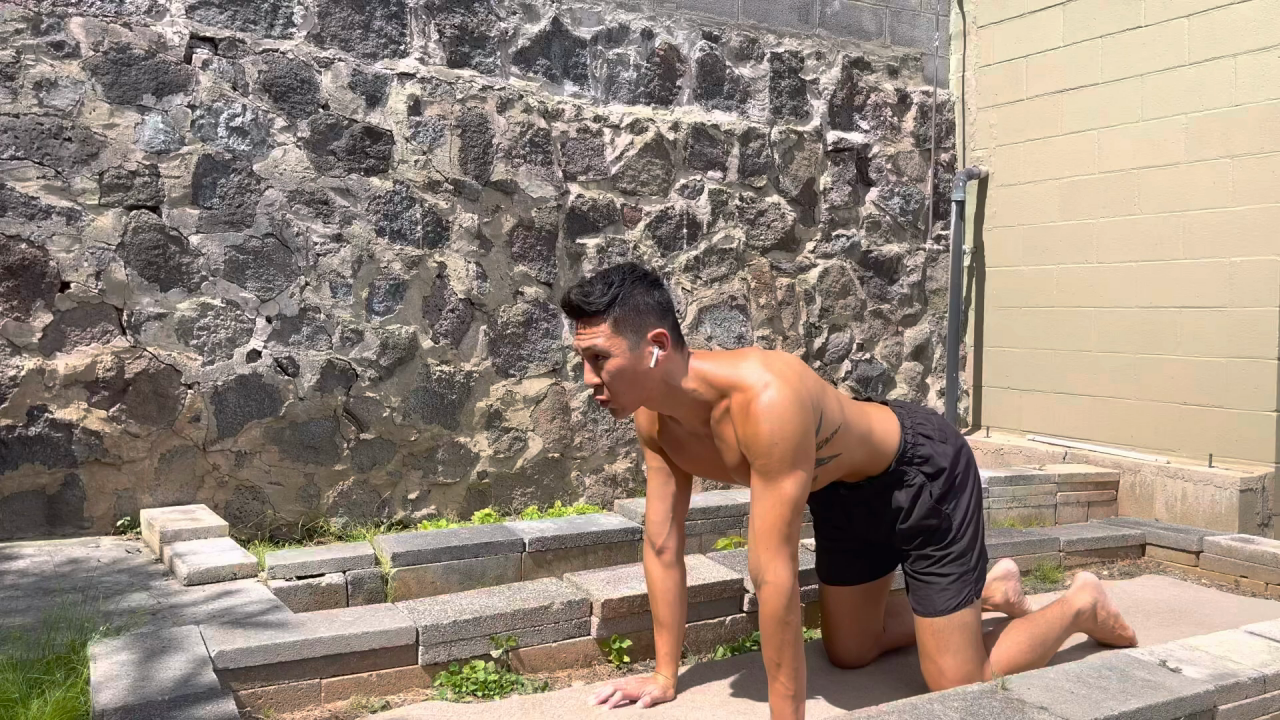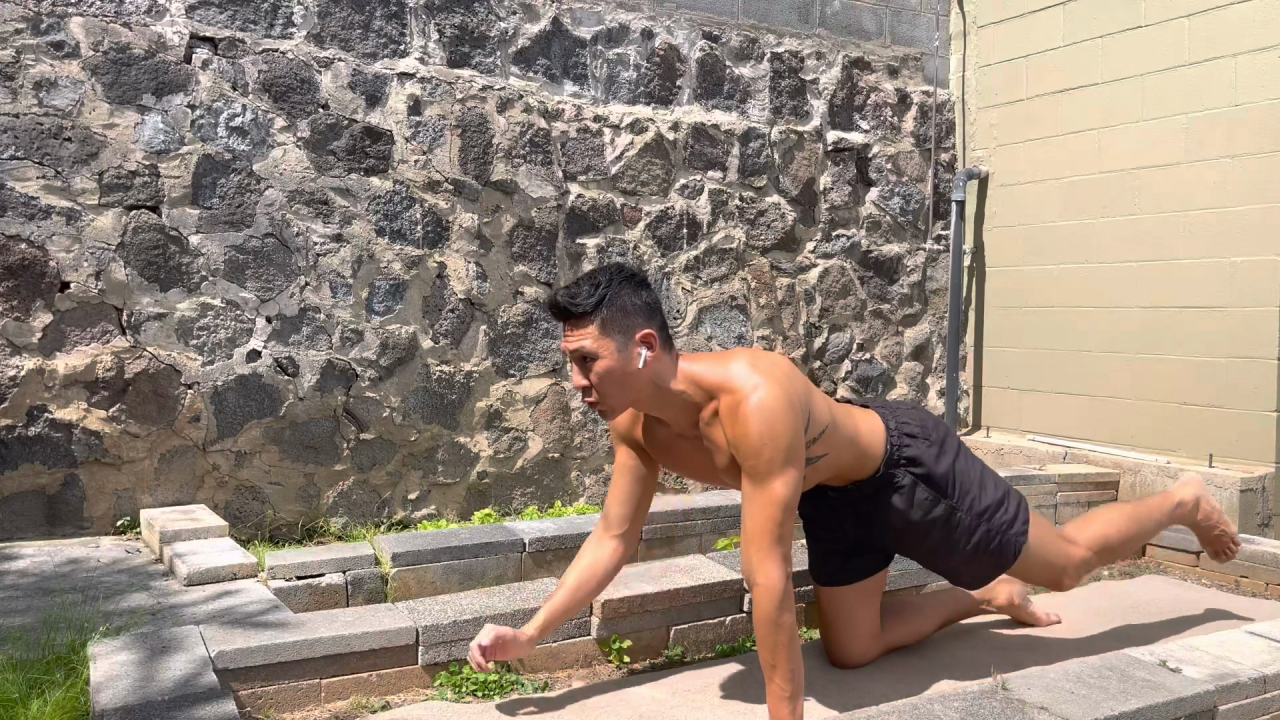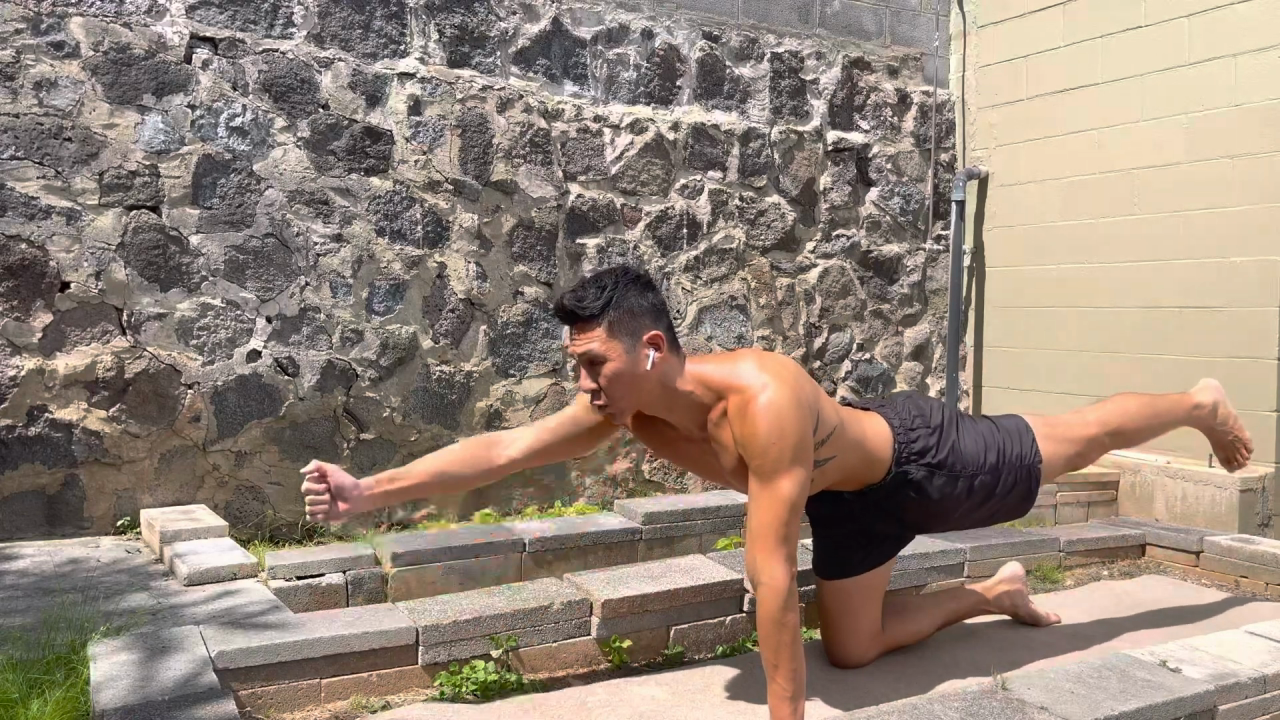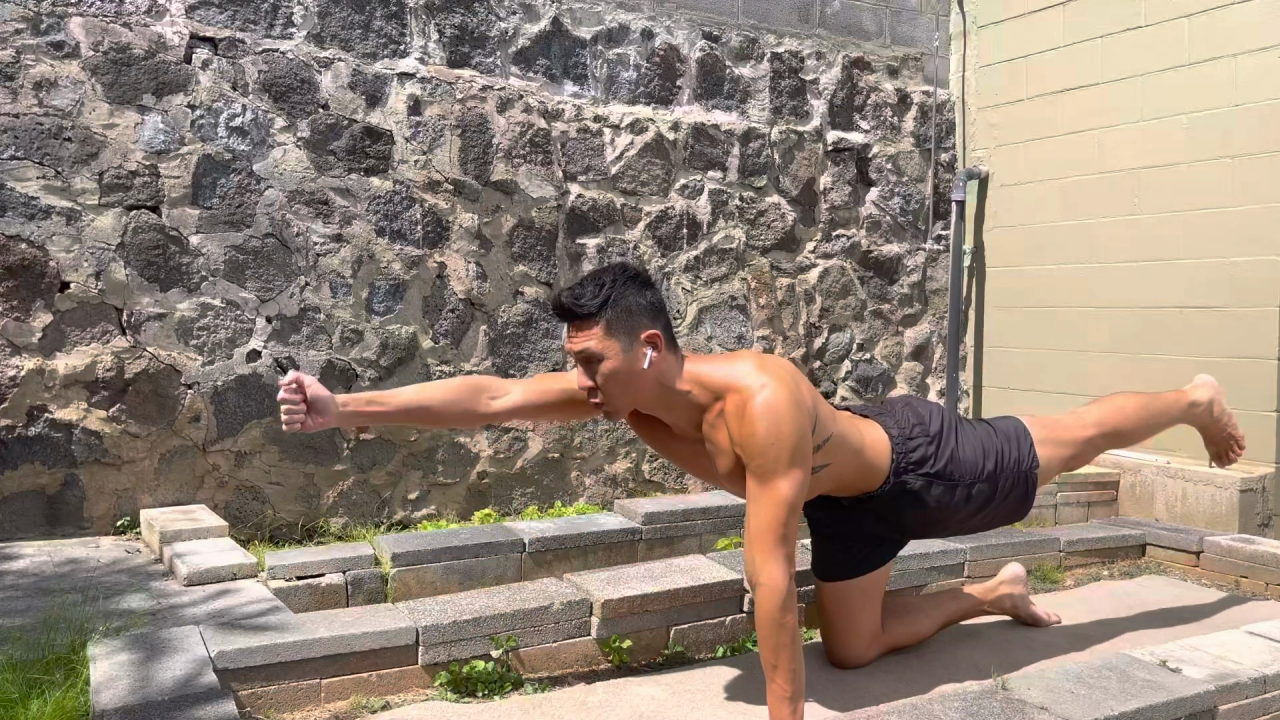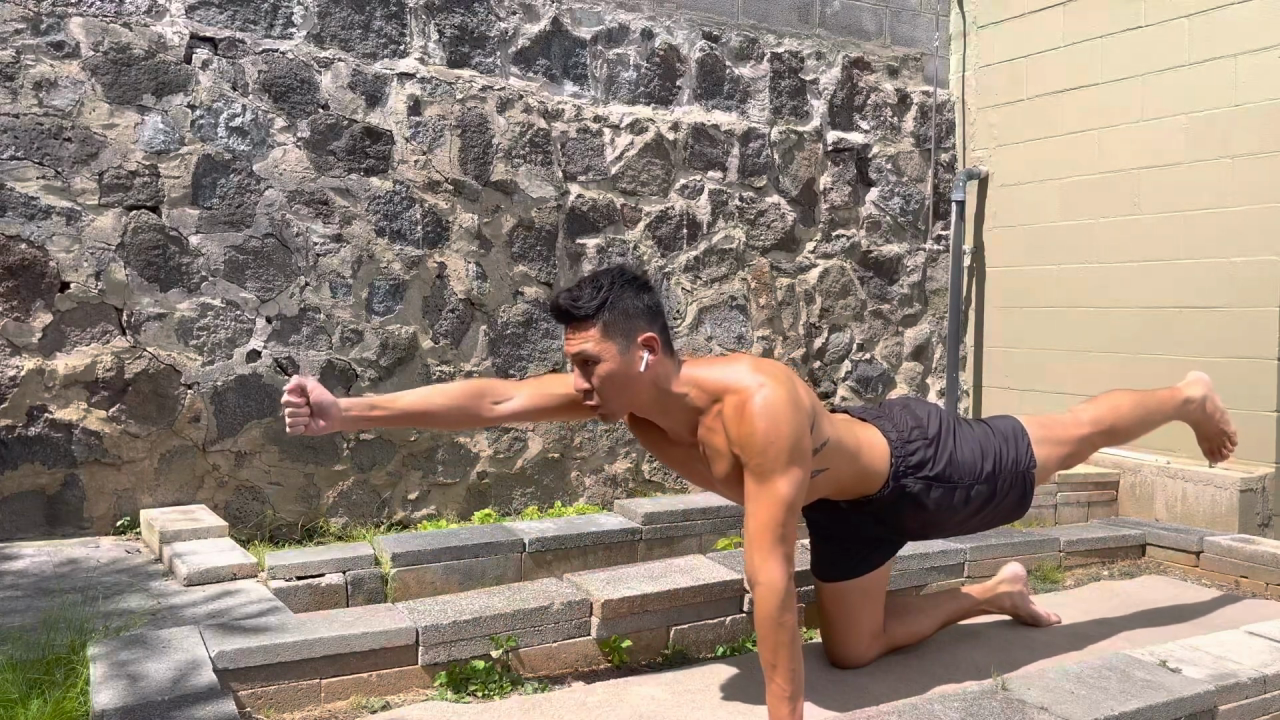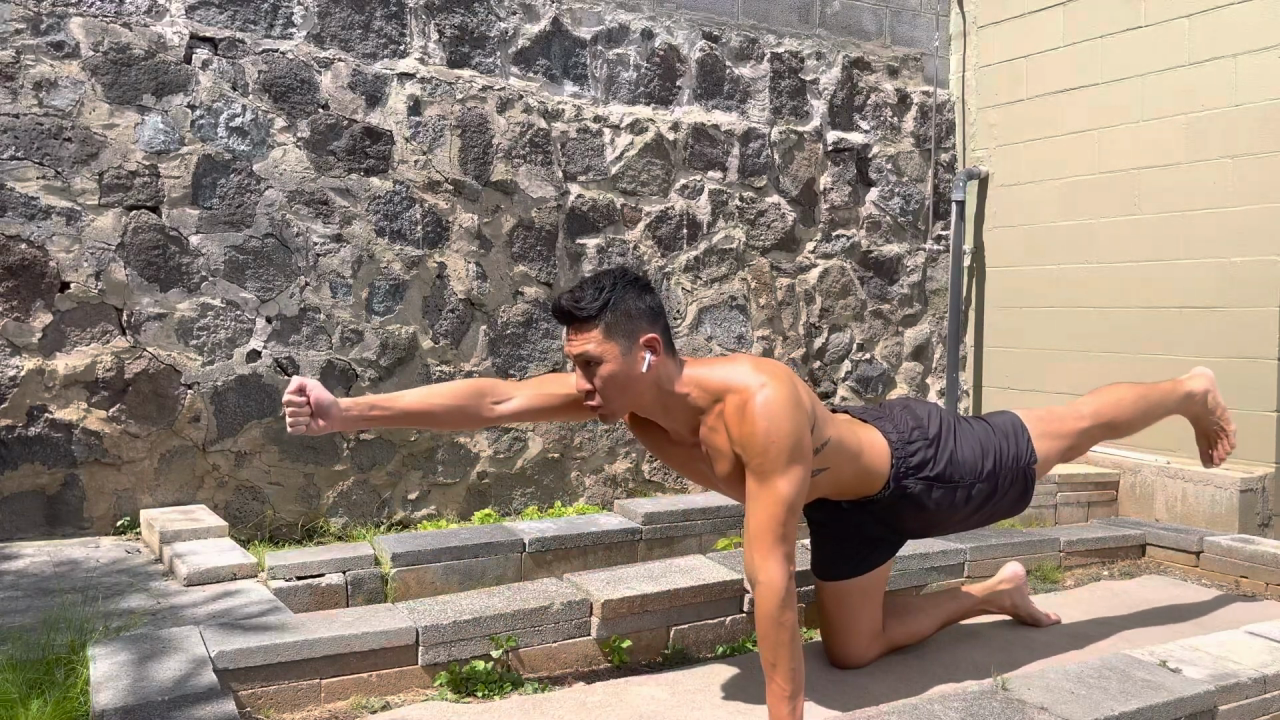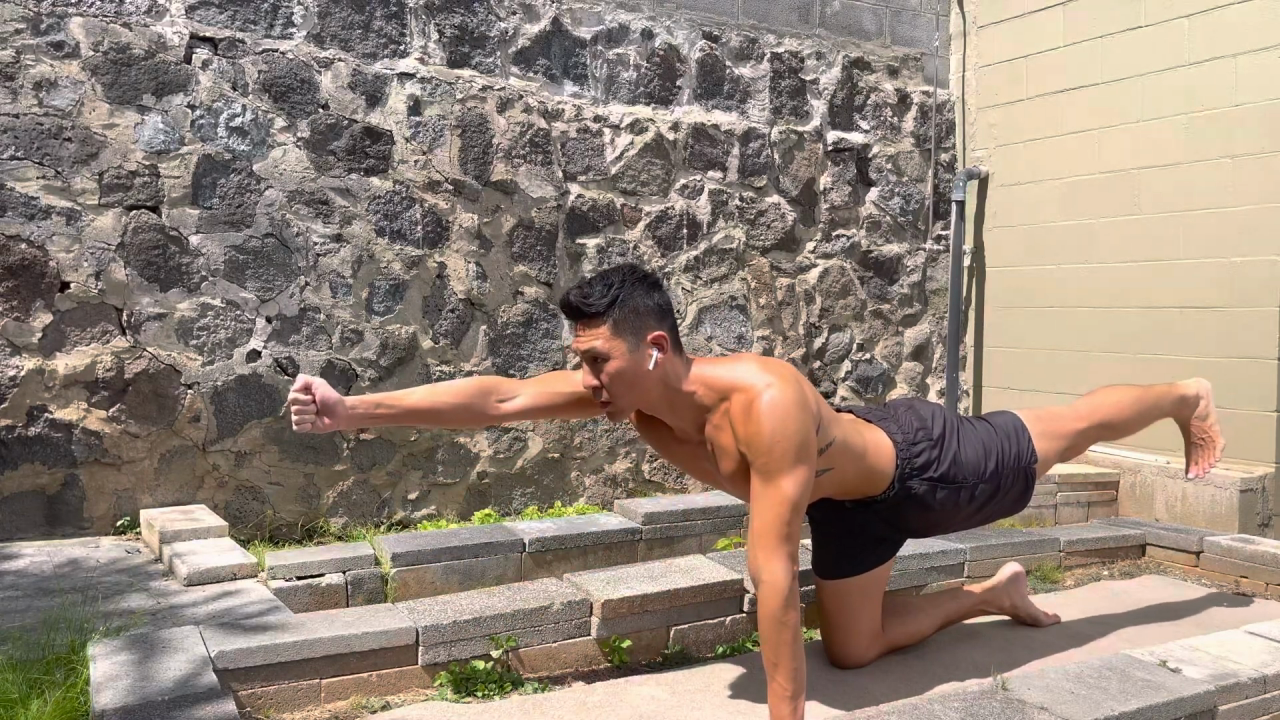
dt=0.7s
person 1, frame 1
left shoulder: (766, 399)
right shoulder: (653, 418)
left elbow: (773, 573)
right elbow: (662, 545)
left hip: (922, 468)
right hip: (846, 487)
right knee: (849, 654)
left ankle: (1079, 605)
right ankle: (992, 589)
person 1, frame 2
left shoulder: (755, 399)
right shoulder: (635, 421)
left elbow: (769, 579)
right elbow: (612, 537)
right wrist: (531, 633)
left hip: (909, 463)
right hip: (835, 490)
left knee: (1065, 561)
right knee: (853, 649)
left ankle: (1181, 501)
right ankle: (990, 593)
person 1, frame 3
left shoulder: (762, 399)
right shoulder: (624, 403)
left elbow: (772, 573)
right elbow: (505, 448)
right wrist: (369, 490)
left hip: (920, 459)
right hip: (849, 489)
left knee: (1071, 441)
left ankle: (1197, 405)
right ankle: (994, 593)
person 1, frame 4
left shoulder: (759, 399)
right shoulder: (620, 390)
left elbow: (769, 572)
right elbow: (488, 396)
right wrist: (343, 407)
left hip: (914, 464)
right hip: (846, 491)
left knee: (1065, 444)
left ankle: (1193, 400)
right ankle: (994, 595)
person 1, frame 5
left shoulder: (757, 403)
right shoulder: (619, 393)
left elbow: (769, 572)
right elbow: (493, 398)
right wrist: (347, 411)
left hip: (912, 465)
right hip: (846, 491)
left knee: (1063, 440)
left ankle: (1186, 397)
right ankle: (997, 592)
person 1, frame 6
left shoulder: (759, 402)
right shoulder: (619, 392)
left elbow: (769, 572)
right elbow: (491, 399)
right wrist: (346, 410)
left hip: (913, 464)
right hip: (847, 491)
left knee: (1064, 434)
left ankle: (1187, 391)
right ankle: (995, 592)
person 1, frame 7
left shoulder: (764, 402)
right shoulder: (625, 390)
left elbow: (772, 574)
right elbow: (499, 396)
right wrist: (352, 409)
left hip: (914, 464)
right hip: (849, 490)
left knee: (1059, 434)
left ankle: (1182, 399)
right ankle: (994, 595)
